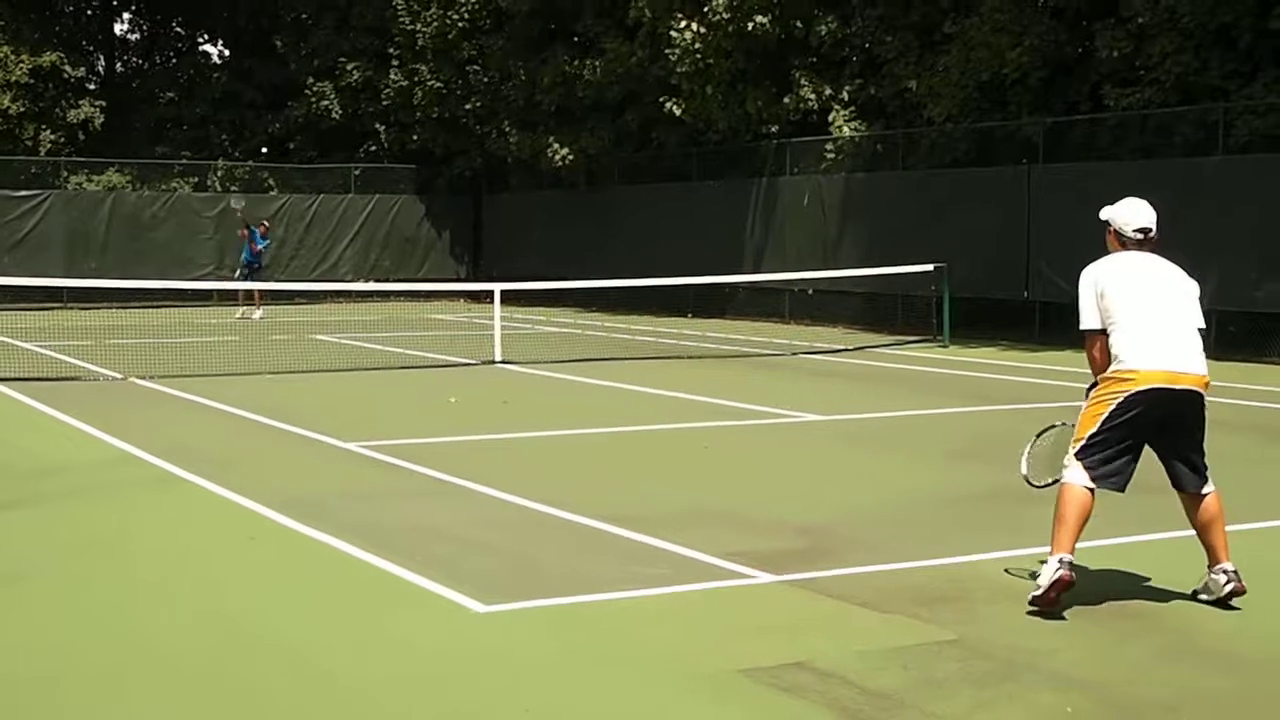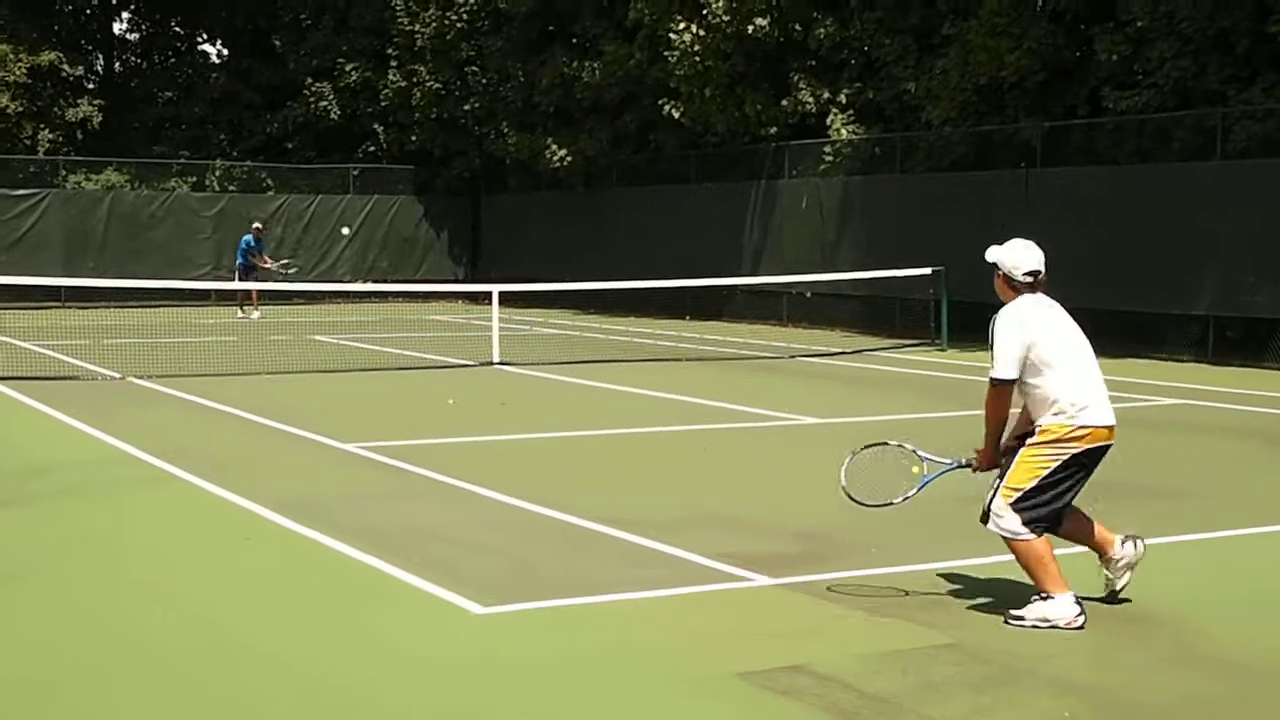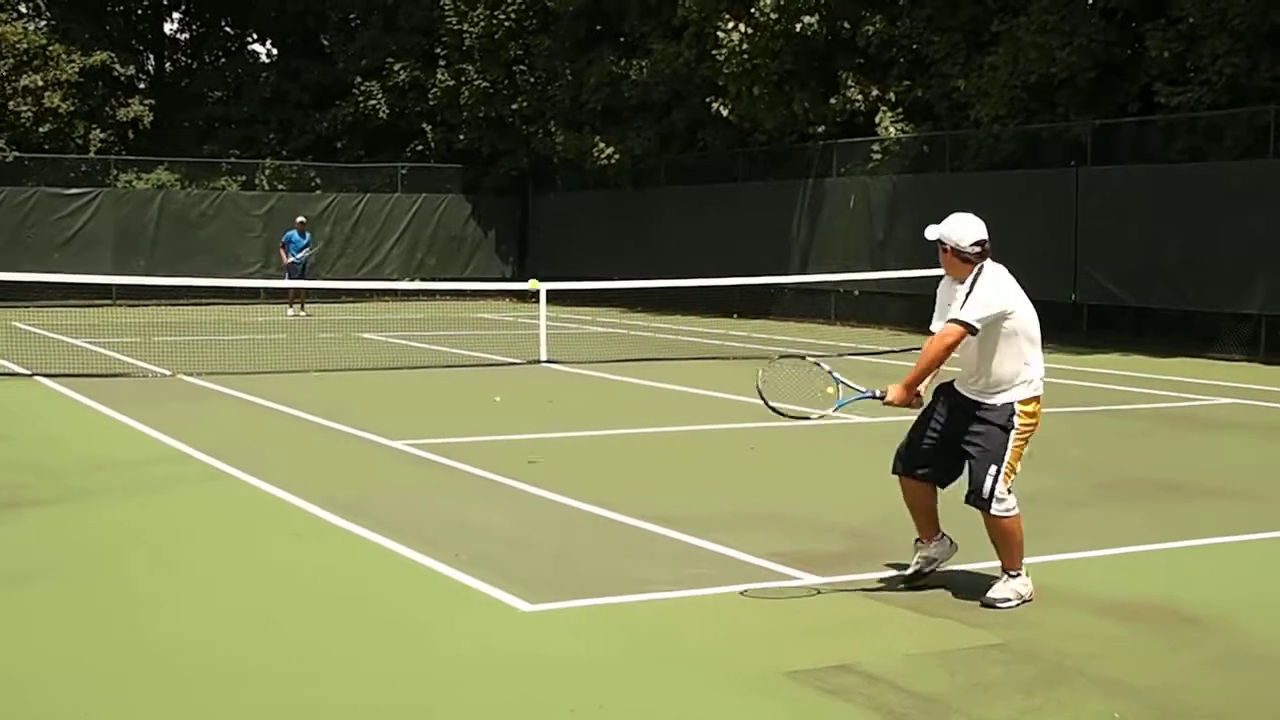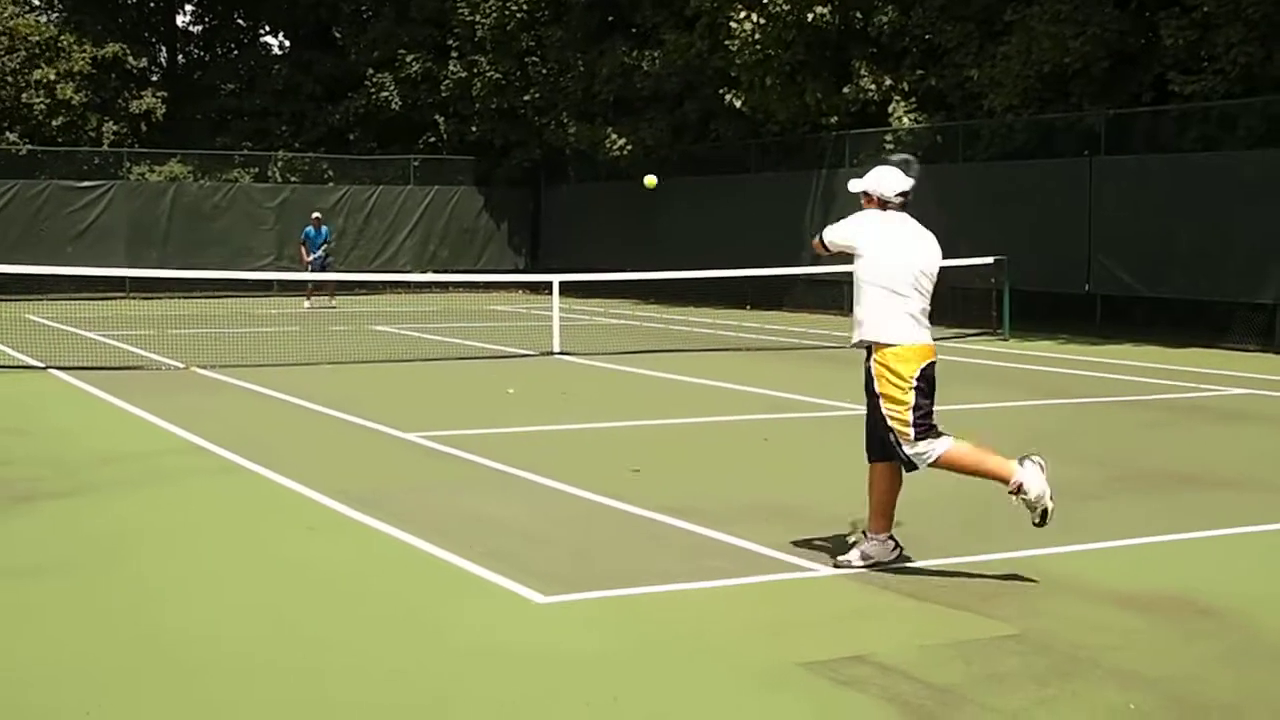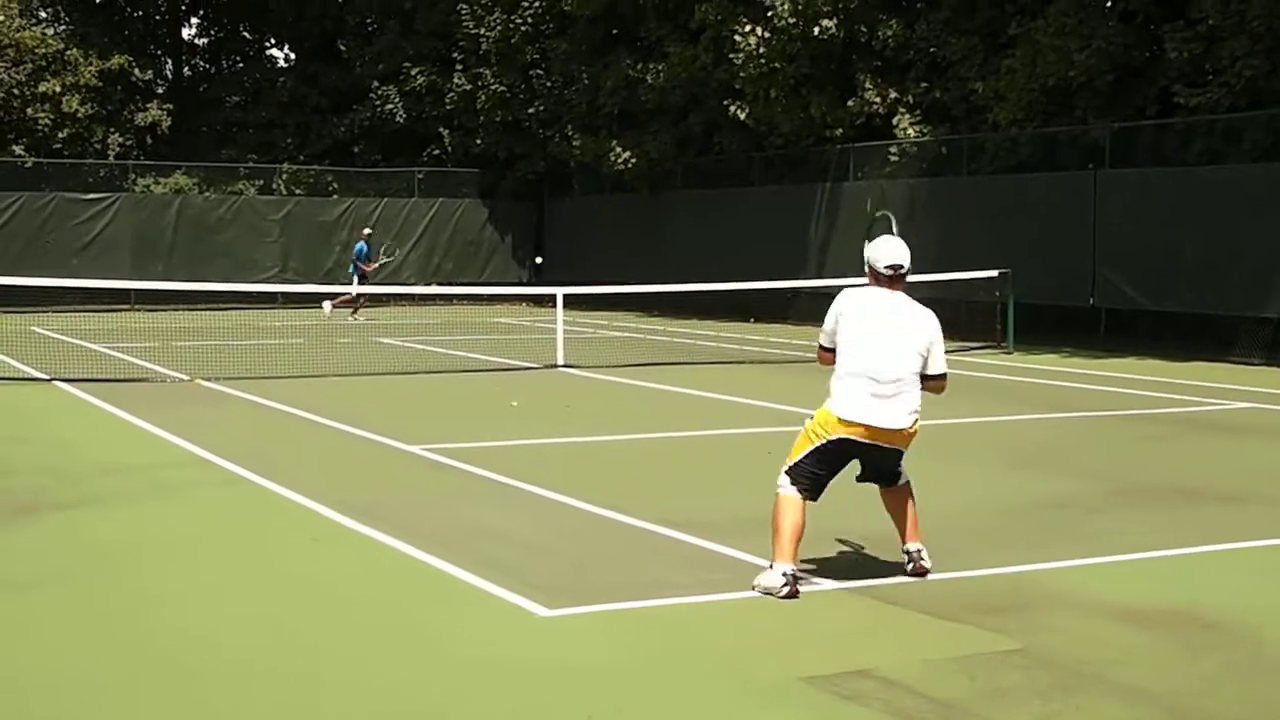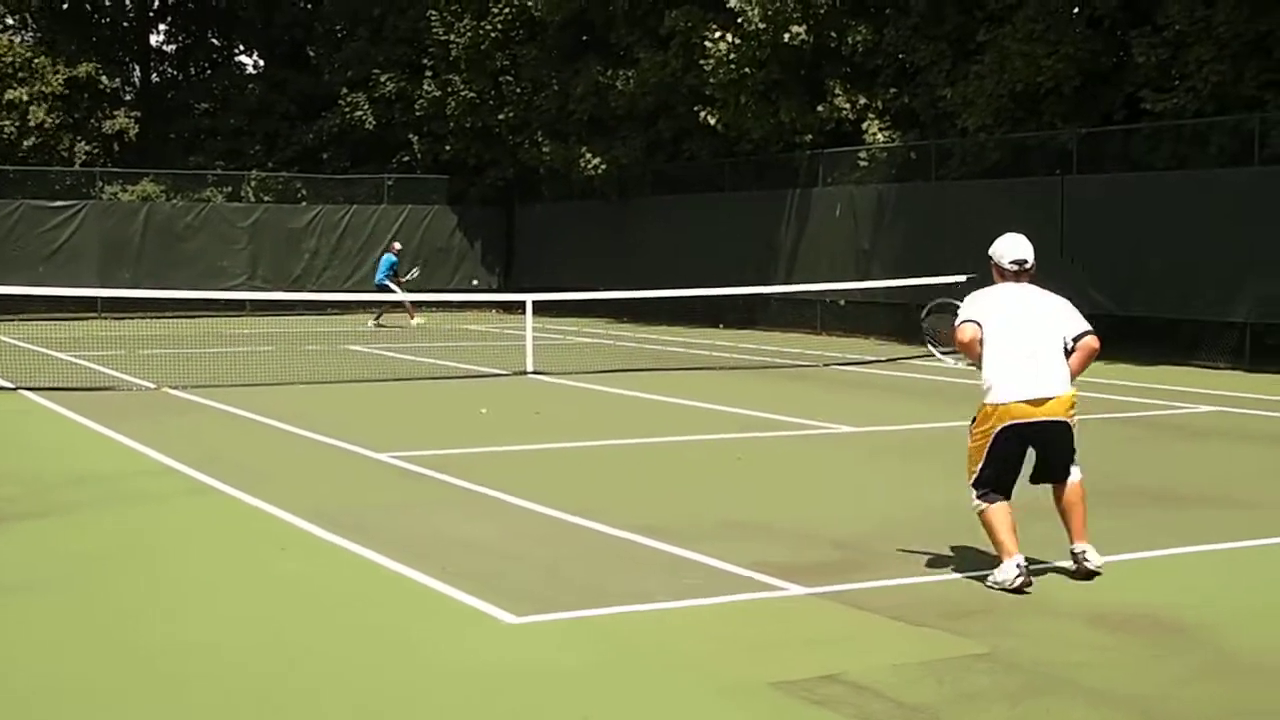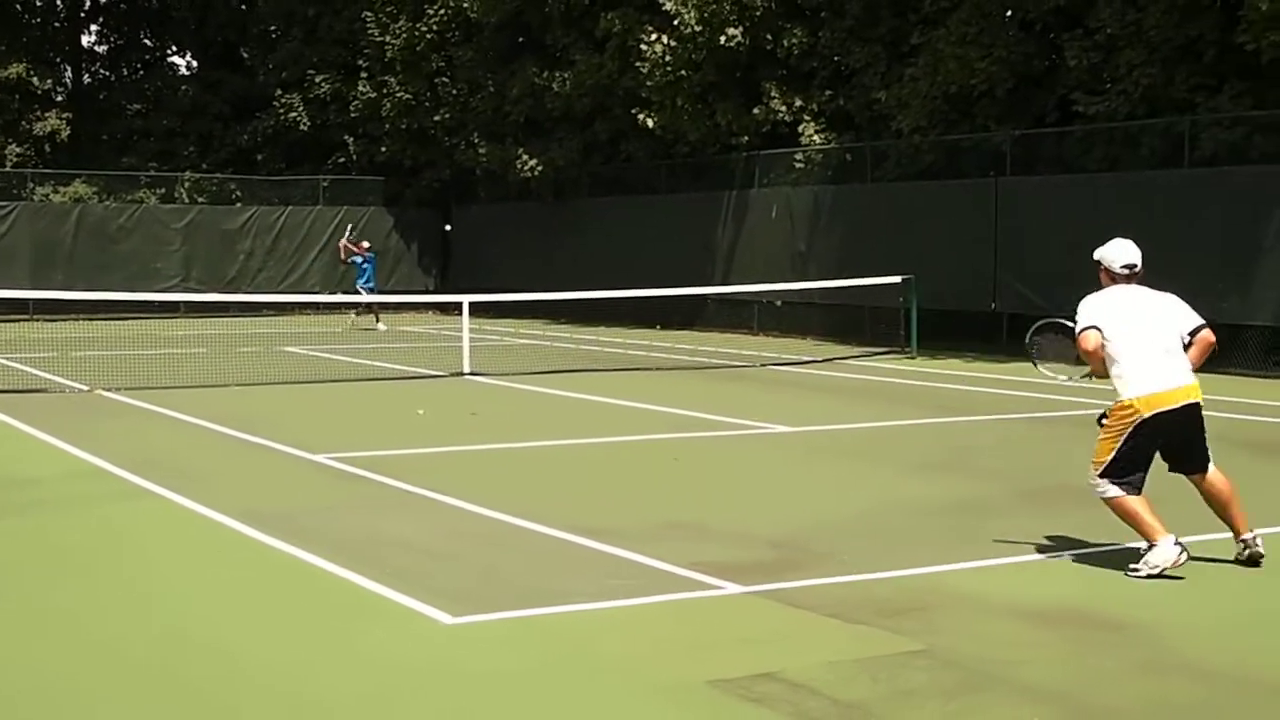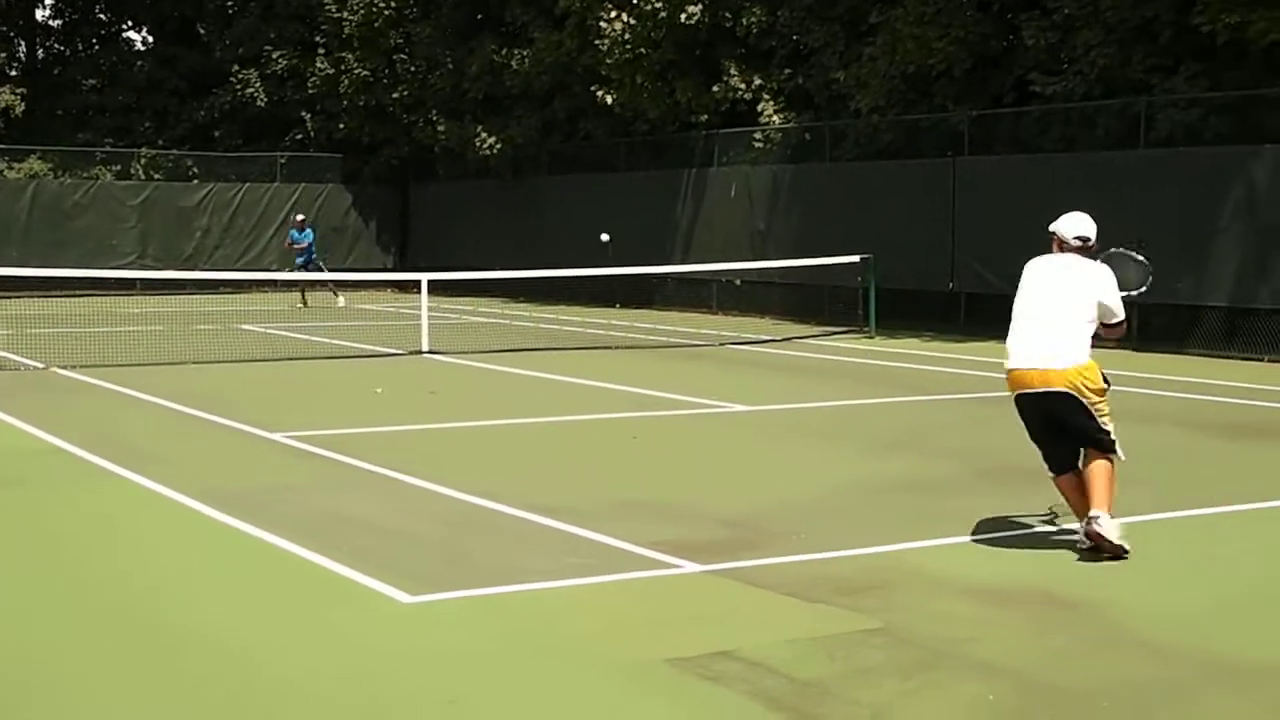
dt=0.5s
person 1, frame 1
left shoulder: (1097, 273)
right shoulder: (1178, 274)
left elbow: (1096, 346)
right elbow: (1190, 334)
left wrist: (1106, 391)
left hip: (1136, 380)
right hip: (1191, 382)
left knee: (1082, 467)
right knee: (1195, 480)
left ankle: (1058, 564)
right ankle: (1223, 575)
person 1, frame 2
left shoulder: (1010, 317)
right shoulder: (1046, 310)
left elbow: (1000, 393)
left wrist: (988, 448)
right wrist: (1009, 444)
left hip: (1073, 428)
right hip: (1092, 422)
left knee: (1005, 513)
right knee: (1042, 509)
left ankle: (1060, 603)
right ankle: (1117, 549)
person 1, frame 3
left shoulder: (988, 282)
right shoulder: (950, 285)
left elbow: (947, 339)
right elbow: (938, 339)
left wrist: (906, 386)
right wrist: (918, 387)
left hip: (1010, 403)
right hip: (961, 394)
left knee: (991, 493)
right knee: (912, 464)
left ankle: (1014, 576)
right ankle: (933, 543)
person 1, frame 4
left shoulder: (868, 222)
right shoulder: (928, 241)
left elbow: (823, 244)
left wrist: (827, 239)
left hip: (893, 353)
right hip: (908, 351)
left knee: (920, 445)
right knee: (882, 451)
left ankle: (1019, 475)
right ankle: (878, 541)
person 1, frame 5
left shoulder: (849, 300)
right shoulder: (926, 319)
left elbow: (826, 356)
right elbow: (937, 383)
left hip: (844, 419)
right hip: (898, 428)
left knee: (792, 486)
right knee: (891, 474)
left ankle: (780, 572)
right ankle: (915, 552)
person 1, frame 6
left shoulder: (979, 299)
right shoulder: (1056, 302)
left elbow: (966, 337)
right elbow: (1090, 345)
left wrist: (983, 361)
right wrist: (1061, 380)
left hip: (1005, 407)
right hip: (1057, 403)
left knee: (988, 491)
right knee: (1063, 473)
left ankle: (1011, 564)
right ankle: (1083, 550)
person 1, frame 7
left shoulder: (1094, 304)
right shoulder: (1166, 300)
left elbow: (1090, 345)
right elbow: (1206, 338)
left wrist: (1107, 366)
right wrist: (1178, 376)
left hip: (1140, 405)
right hip: (1185, 398)
left knee: (1109, 483)
right knee: (1201, 470)
left ankle: (1164, 545)
right ankle: (1248, 539)
person 1, frame 8
left shoulder: (1033, 267)
right shoulder: (1099, 273)
right elbow: (1115, 330)
left hip: (1022, 374)
right hip: (1071, 374)
left knee: (1060, 459)
right knee: (1100, 449)
left ankle: (1091, 525)
right ankle: (1101, 519)
